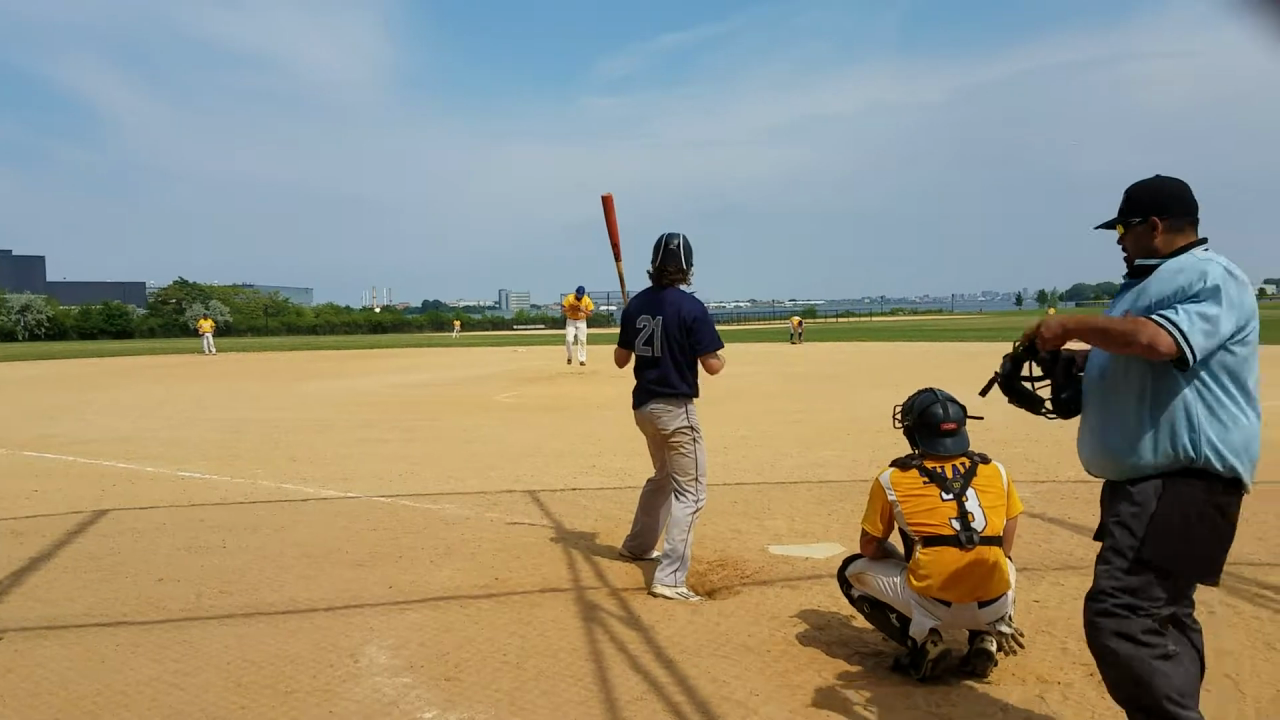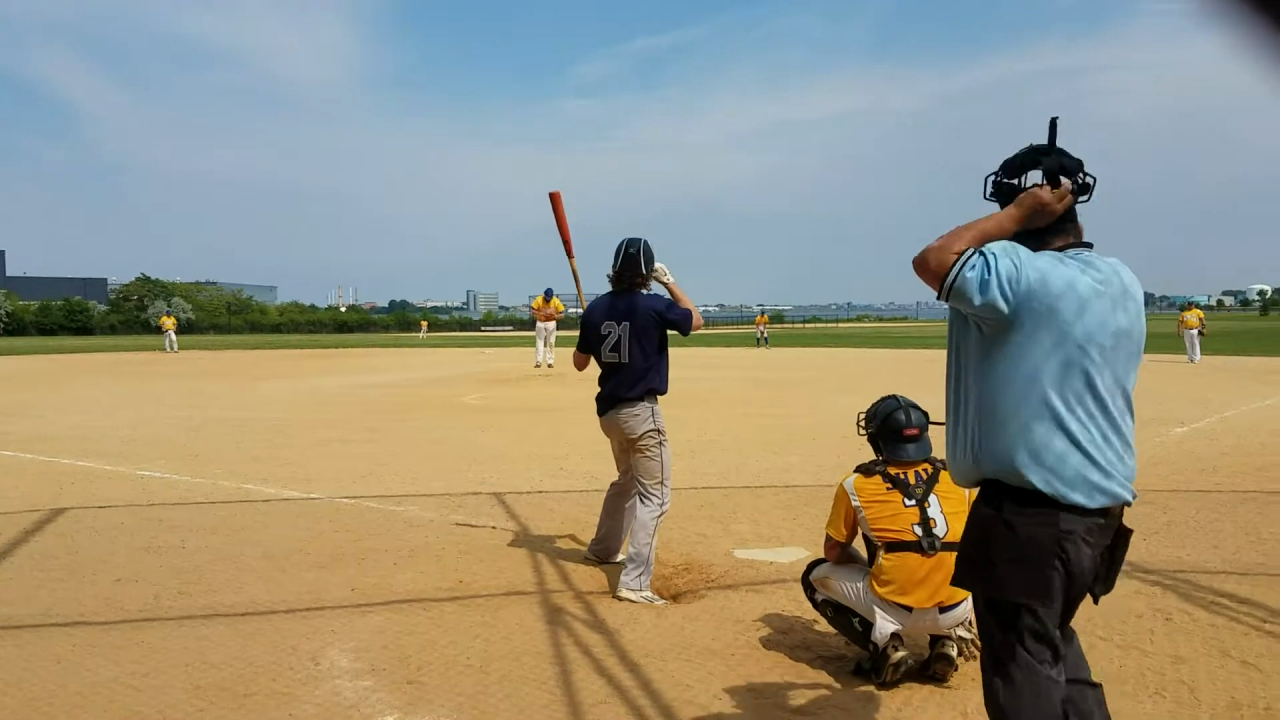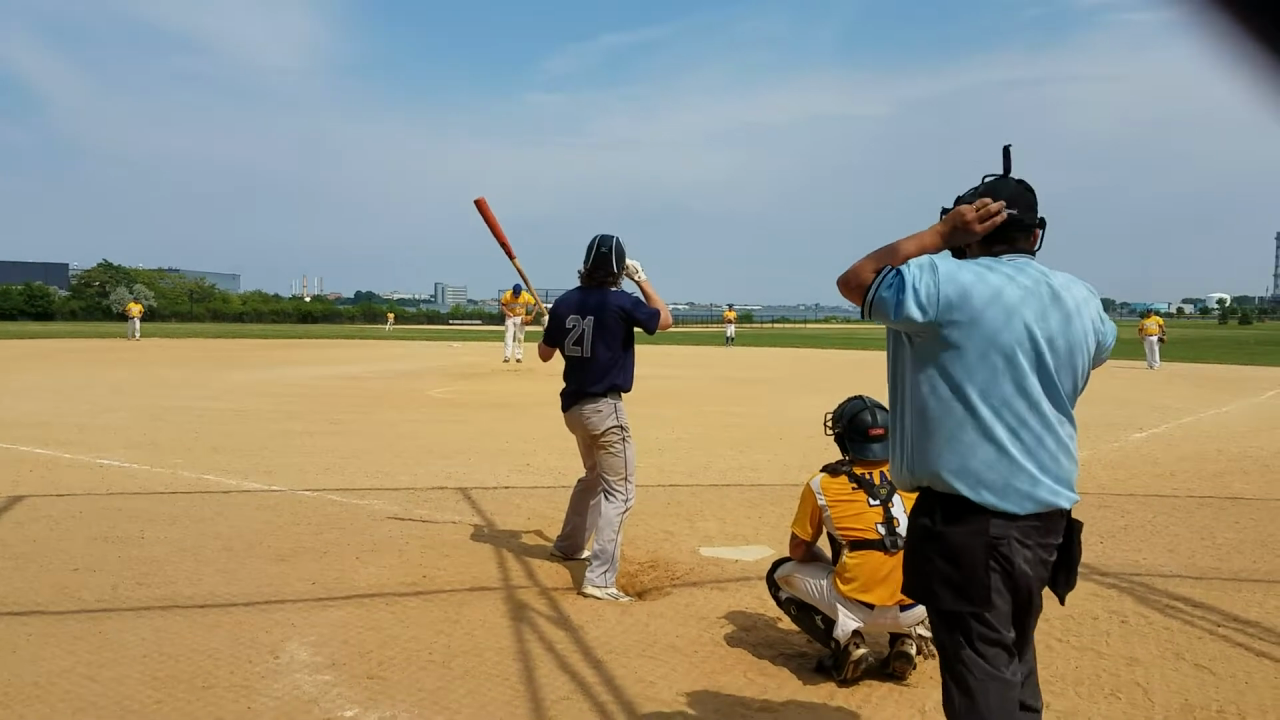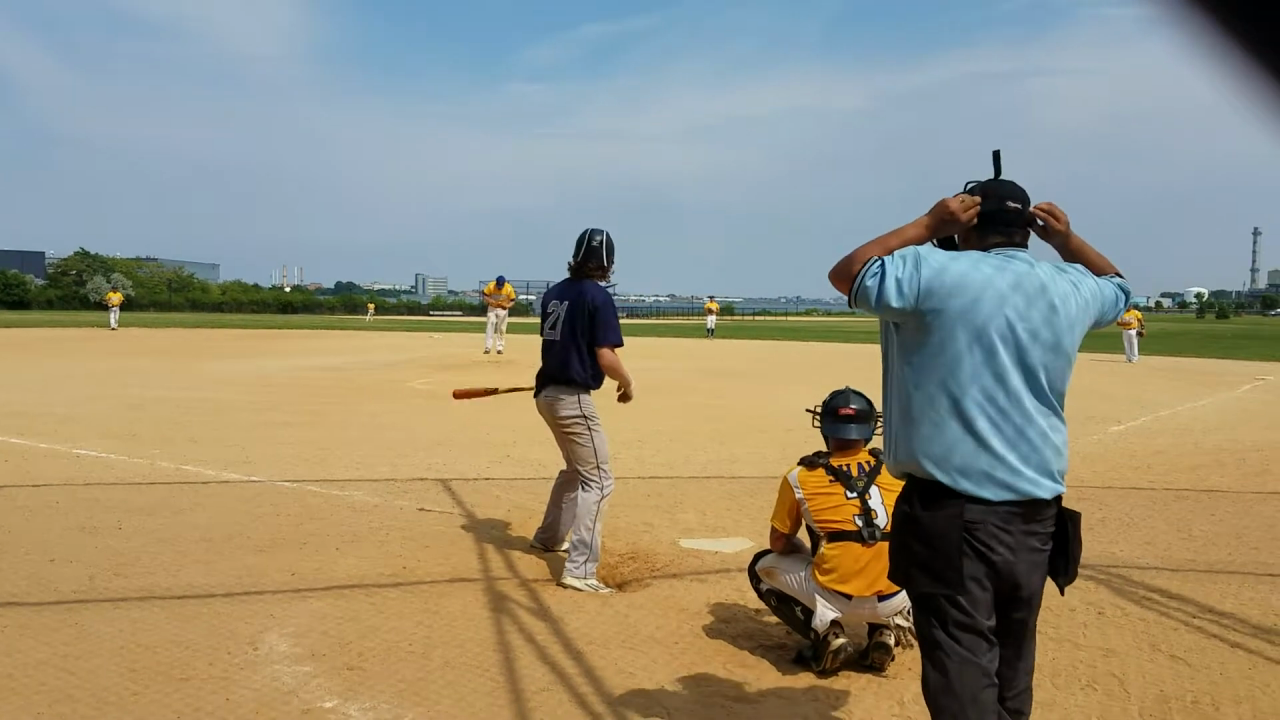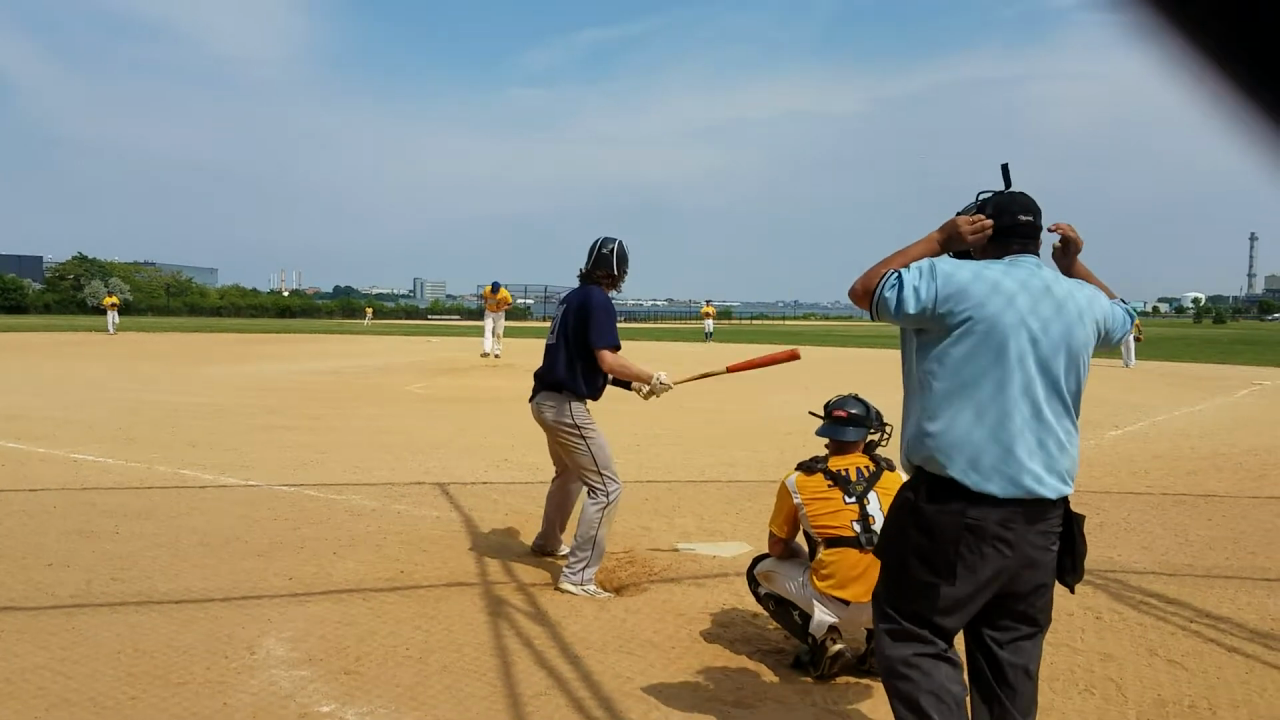
dt=0.5s
person 1, frame 1
left shoulder: (1213, 280)
right shoulder: (1144, 282)
left elbow: (1156, 343)
left wrist: (1072, 324)
right wrist: (1073, 358)
left hip: (1184, 487)
right hip: (1137, 485)
left knee: (1117, 614)
right knee: (1158, 618)
person 1, frame 2
left shoulder: (1017, 274)
right shoulder: (1124, 281)
left elbow: (930, 263)
left wrist: (1013, 215)
left hip: (1025, 511)
right hip: (1099, 504)
left knee: (1023, 666)
right knee: (1053, 649)
person 1, frame 3
left shoulder: (946, 283)
right shoulder: (1080, 298)
left elbow: (854, 282)
left wrist: (940, 233)
left hip: (964, 519)
right hip: (1044, 514)
left knee: (979, 670)
right knee: (1014, 657)
person 1, frame 4
left shoulder: (933, 273)
right shoulder: (1070, 290)
left elbow: (845, 274)
right elbow: (1115, 287)
left wrist: (928, 225)
right wrist: (1067, 240)
left hip: (949, 509)
right hip: (1034, 510)
left knee: (960, 662)
right knee: (1010, 655)
person 1, frame 5
left shoulder: (954, 281)
right shoulder: (1081, 302)
left elbow: (865, 291)
right elbow: (1121, 315)
left wrist: (938, 241)
right wrist: (1074, 264)
left hip: (952, 508)
right hip: (1040, 514)
left knee: (913, 636)
right knee: (1012, 651)
person 2, frame 1
left shoulder: (636, 305)
right shoulder: (690, 307)
left elbow: (620, 360)
right elbow: (712, 365)
right wrist: (718, 357)
left hip: (644, 406)
right hip: (676, 408)
left knee: (663, 476)
right knee: (689, 493)
left ankle: (638, 545)
right ankle: (669, 578)
person 2, frame 2
left shoulder: (596, 309)
right shoulder: (654, 306)
left elbow: (580, 363)
right elbow: (696, 320)
right wrist: (669, 281)
left hip: (609, 410)
right hip: (640, 411)
left knee: (627, 479)
right knee: (654, 495)
left ankle: (603, 549)
right ankle: (634, 582)
person 2, frame 3
left shoulder: (564, 303)
right shoulder: (620, 303)
left elbow: (545, 353)
right elbow: (665, 320)
left wrist: (553, 324)
right wrist: (641, 279)
left hip: (574, 405)
right hip: (604, 407)
left knee: (594, 476)
right knee: (619, 491)
left ankle: (568, 545)
right ankle: (599, 579)
person 2, frame 4
left shoulder: (554, 292)
right shoulder: (598, 297)
right elbow: (606, 359)
right wrist: (628, 385)
left hip: (548, 392)
right hip: (572, 397)
left knee: (577, 468)
right knee: (597, 480)
left ankle: (549, 536)
right ankle: (580, 570)
person 2, frame 5
left shoulder: (572, 298)
right shoulder: (598, 300)
right elbow: (607, 361)
left wrist: (633, 383)
right wrist: (651, 377)
left hip: (546, 398)
right hip: (566, 405)
left knee: (569, 474)
right knee: (606, 486)
left ankle: (547, 542)
right ankle: (577, 576)
person 3, frame 1
left shoulder: (892, 479)
right shoulder: (996, 471)
left elbow: (870, 548)
right elbow: (1004, 549)
left hip: (933, 605)
right hip: (993, 606)
left knee: (853, 571)
left ankle: (923, 640)
right ankle: (986, 637)
person 3, frame 2
left shoulder: (856, 485)
right shoulder: (956, 478)
left elbow: (833, 553)
left hip: (895, 610)
right hip: (955, 610)
left knee: (816, 575)
left ankle: (885, 646)
right ankle: (947, 641)
person 3, frame 3
left shoulder: (822, 484)
left elbow: (799, 550)
left hip: (857, 607)
right hip: (914, 609)
left knee: (781, 574)
left ankle: (846, 643)
right ankle: (905, 639)
person 3, frame 4
left shoulder: (800, 476)
left elbow: (779, 544)
left hip: (836, 598)
right hip: (893, 600)
left knee: (762, 566)
left ankle: (826, 635)
right ankle: (884, 629)
person 3, frame 5
left shoulder: (799, 481)
right shoulder: (894, 476)
left elbow: (777, 548)
left hip: (834, 605)
left knee: (761, 570)
left ankle: (824, 641)
